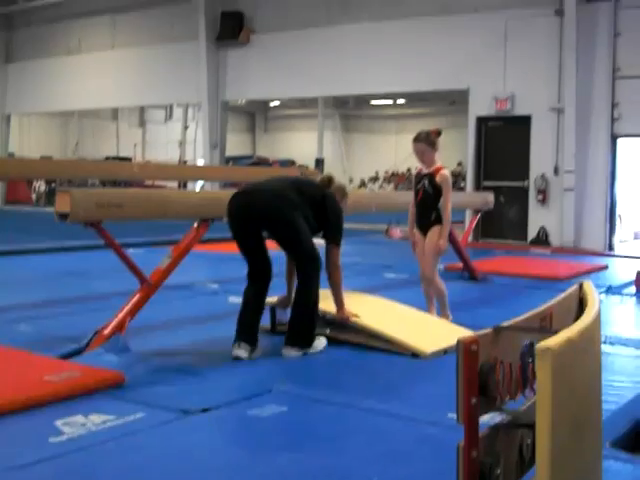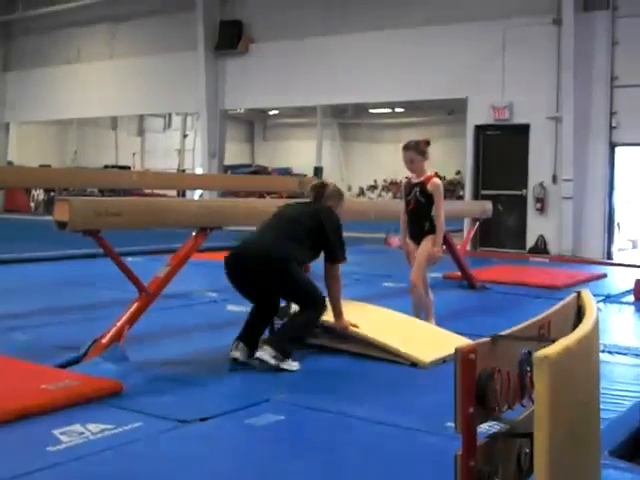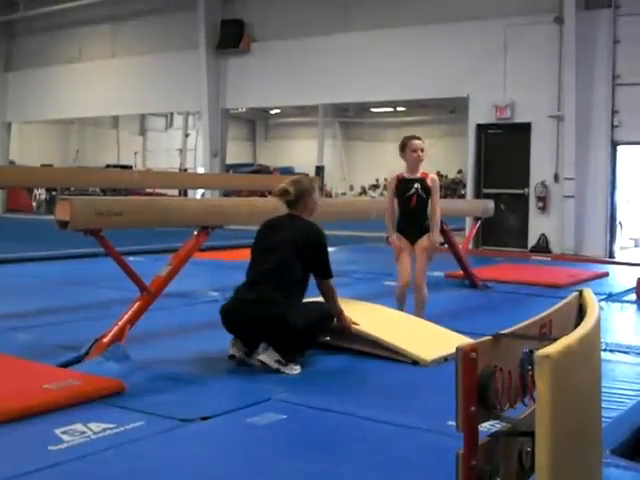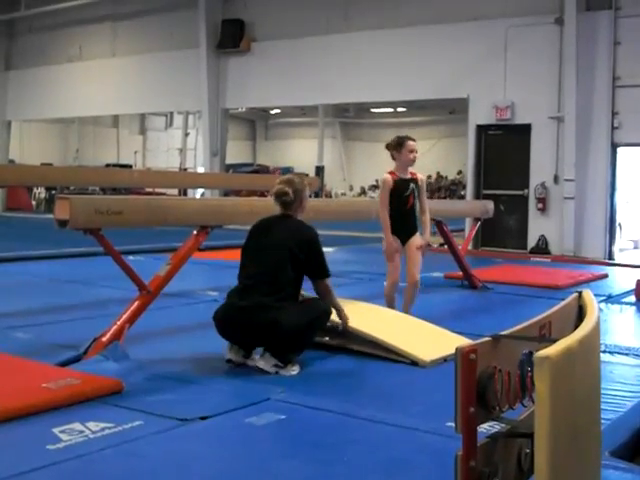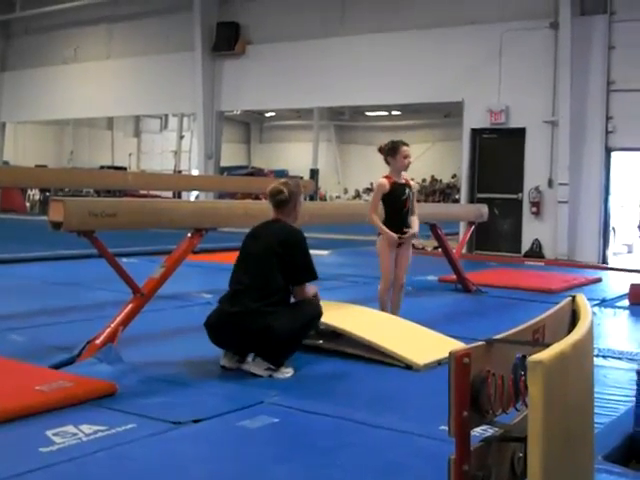
dt=0.4s
person 1, frame 1
right shoulder: (331, 204)
left elbow: (292, 255)
right elbow: (333, 264)
left wrist: (289, 295)
right wrist: (340, 307)
right hip: (277, 207)
left knee: (259, 273)
right knee: (310, 266)
left ankle: (243, 342)
right ankle: (300, 343)
person 1, frame 2
left shoulder: (295, 209)
right shoulder: (329, 217)
right elbow: (332, 276)
left wrist: (289, 300)
right wrist: (339, 317)
left hip: (236, 261)
right hip: (272, 260)
left knee: (268, 300)
right knee: (315, 303)
left ankle: (243, 346)
right ankle: (275, 350)
person 1, frame 3
left shoulder: (267, 226)
right shoulder: (313, 232)
right elbow: (325, 285)
right wrist: (340, 316)
right hip: (271, 318)
right knee: (325, 314)
left ankle: (243, 344)
right ankle: (279, 354)
person 1, frame 4
left shoulder: (259, 227)
right shoulder: (305, 233)
right elbow: (321, 286)
right wrist: (339, 311)
right hip: (266, 323)
right knee: (321, 309)
left ankle: (240, 349)
right ankle: (276, 358)
person 1, frame 5
left shoulder: (255, 232)
right shoulder: (293, 236)
right elbow: (300, 294)
right wrist: (311, 292)
right hip: (257, 329)
right knee: (312, 309)
left ankle: (235, 354)
right ankle: (267, 361)
person 2, frame 1
left shoulder: (443, 174)
right shoulder: (417, 174)
left elbow: (447, 207)
left wrist: (444, 237)
right wrist: (411, 230)
left hip: (435, 226)
right hip: (420, 227)
left knee: (432, 275)
right knee: (423, 275)
left ankle: (445, 313)
right ankle: (431, 312)
person 2, frame 2
left shoulder: (434, 183)
right shoulder: (406, 184)
left elbow: (440, 216)
left wrist: (438, 245)
right wrist: (404, 240)
left hip: (428, 236)
right hip: (413, 237)
left knee: (415, 281)
right knee: (422, 283)
left ankle: (418, 320)
right ankle: (430, 319)
person 2, frame 3
left shoulder: (431, 179)
right shoulder: (395, 181)
left elbow: (435, 211)
right elbow: (390, 212)
left wrist: (434, 238)
right wrist: (392, 238)
left hip: (423, 234)
right hip: (402, 234)
left knee: (419, 282)
right knee: (404, 281)
person 2, frame 4
left shoulder: (419, 179)
right shoulder: (388, 179)
left elbow: (424, 210)
right elbow: (383, 212)
left wrist: (426, 236)
right wrist: (388, 240)
left hip: (413, 233)
right hip: (394, 233)
left knee: (414, 279)
right knee: (393, 280)
left ankle: (405, 314)
person 2, frame 5
left shoulder: (410, 184)
right shoulder: (383, 183)
left elbow: (413, 213)
right elbow: (372, 213)
left wrist: (415, 229)
right wrist: (387, 233)
left hip: (404, 237)
right hip: (388, 237)
left knee: (400, 283)
right knee: (386, 282)
